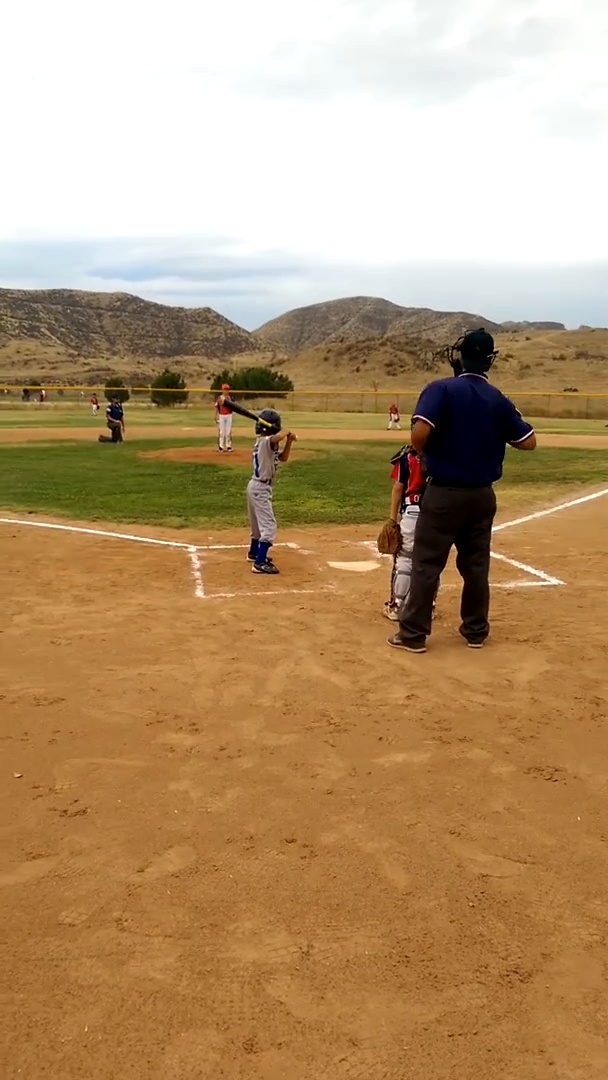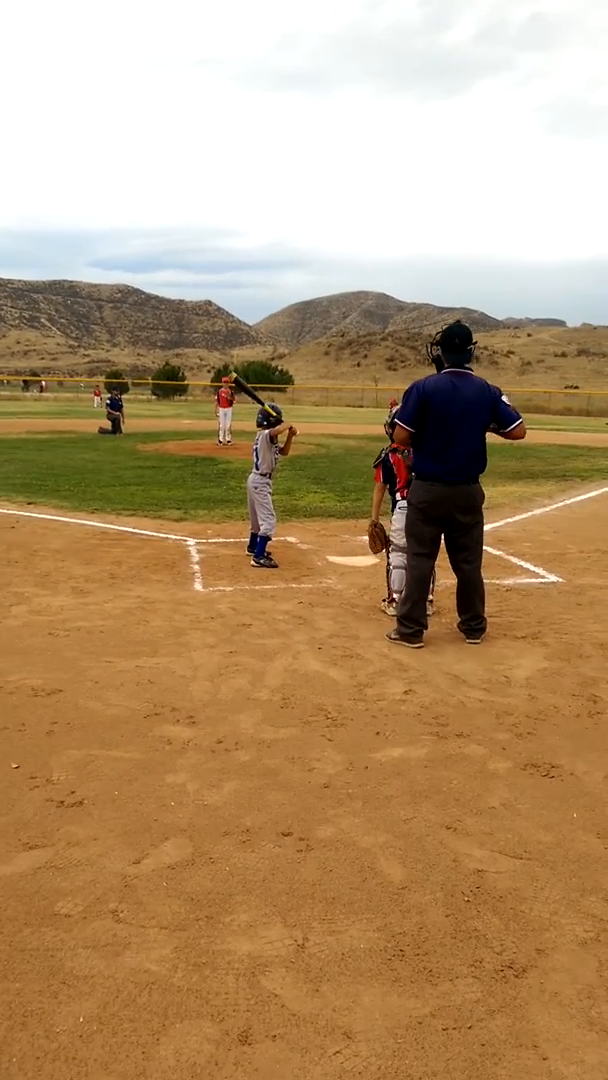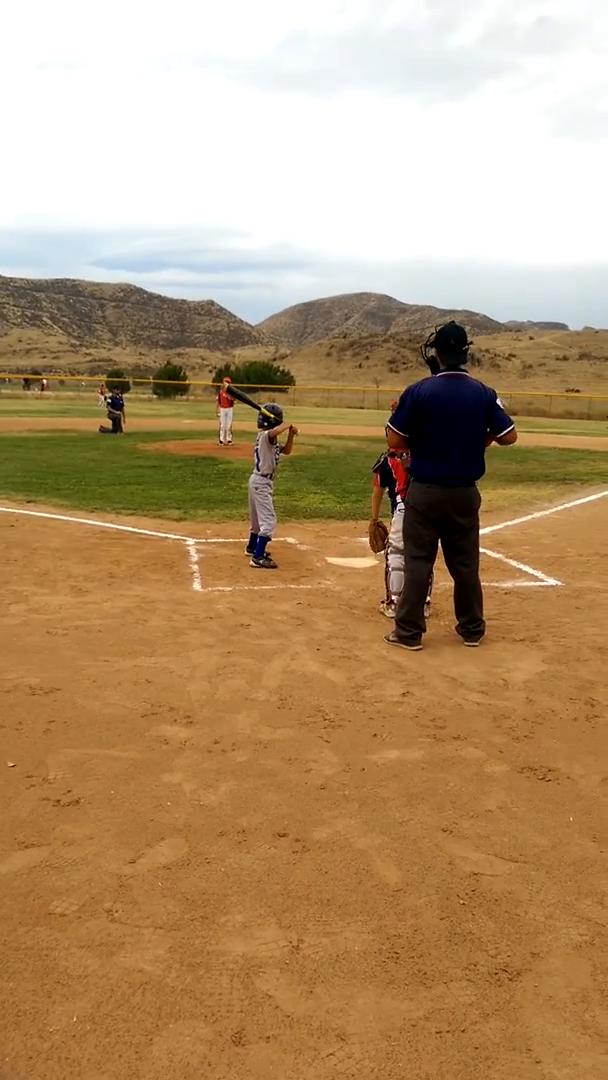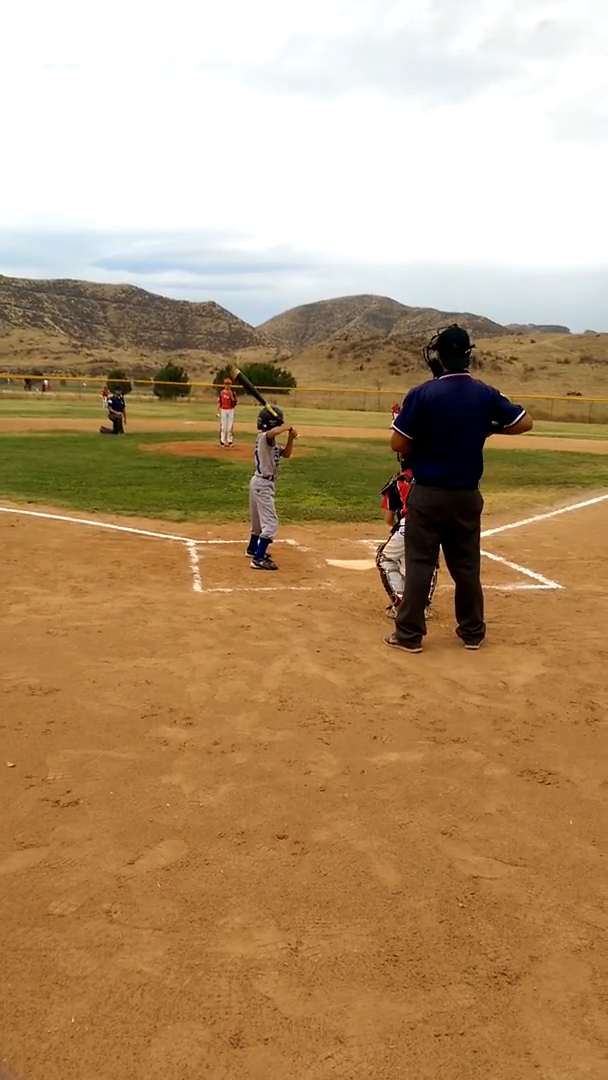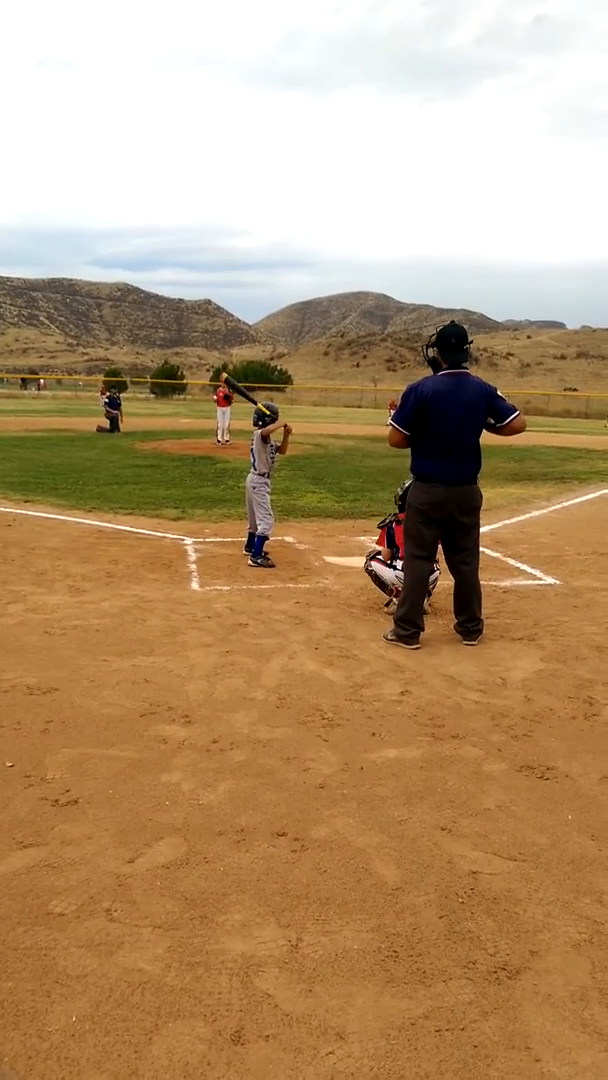
dt=0.4s
person 1, frame 1
left shoulder: (441, 389)
right shoulder: (499, 400)
left elbow: (419, 433)
right elbow: (528, 441)
left wrist: (425, 450)
left hip: (444, 493)
right hip: (482, 494)
left knee: (427, 564)
right knee: (476, 564)
left ankle: (413, 633)
right ankle: (475, 630)
person 1, frame 2
left shoulder: (423, 388)
right shoulder: (487, 391)
left elbow: (400, 437)
right elbow: (518, 431)
left hip: (427, 489)
right hip: (467, 490)
left knee: (420, 560)
right knee: (468, 560)
left ankle: (410, 629)
right ankle: (473, 626)
person 1, frame 3
left shoulder: (418, 392)
right shoulder: (483, 394)
left elbow: (394, 441)
right elbow: (509, 436)
left hip: (425, 492)
right hip: (465, 492)
left knee: (418, 563)
right knee: (465, 563)
left ankle: (409, 632)
right ankle: (472, 629)
person 1, frame 4
left shoulder: (422, 394)
right shoulder: (485, 394)
left elbow: (398, 444)
right elbow: (524, 422)
left hip: (428, 495)
right hip: (466, 495)
left knee: (419, 565)
right knee: (467, 565)
left ankle: (409, 634)
right ankle: (472, 631)
person 1, frame 5
left shoulder: (420, 390)
right shoulder: (483, 390)
left elbow: (396, 439)
right elbow: (517, 424)
right wrist: (483, 425)
left hip: (427, 491)
right hip: (466, 491)
left knee: (418, 561)
right knee: (466, 561)
left ankle: (407, 631)
right ankle: (470, 628)
